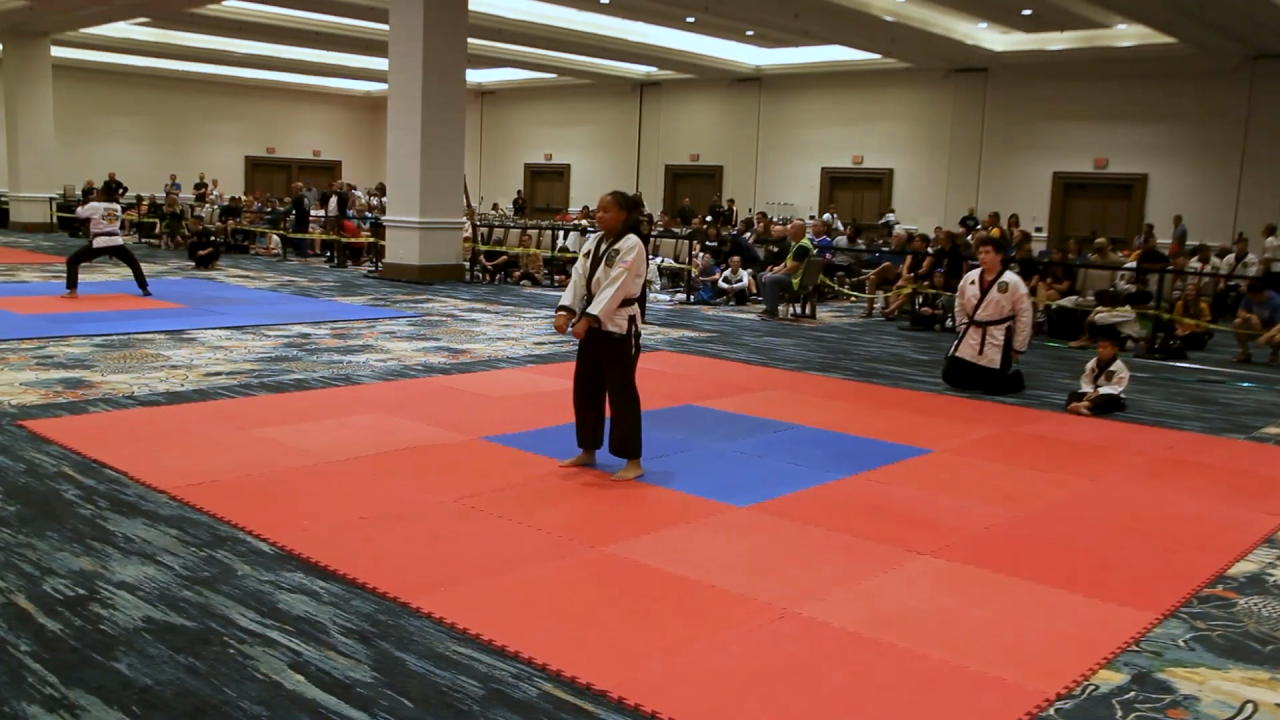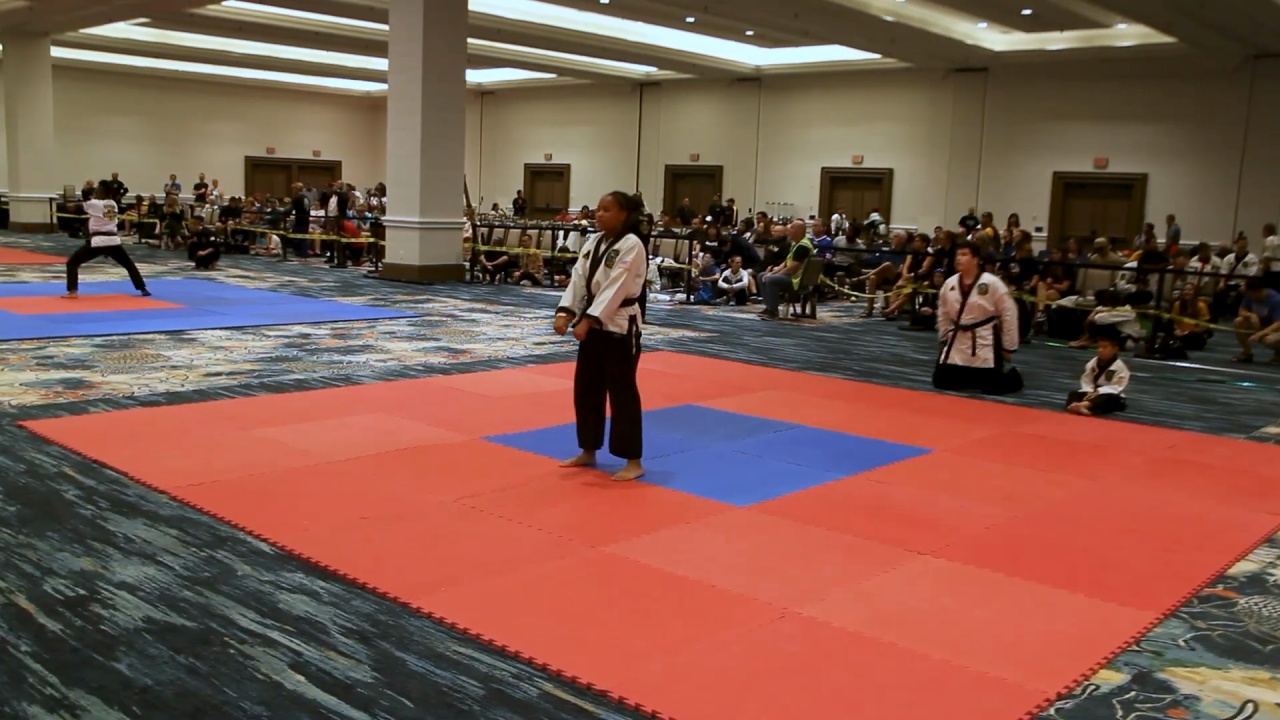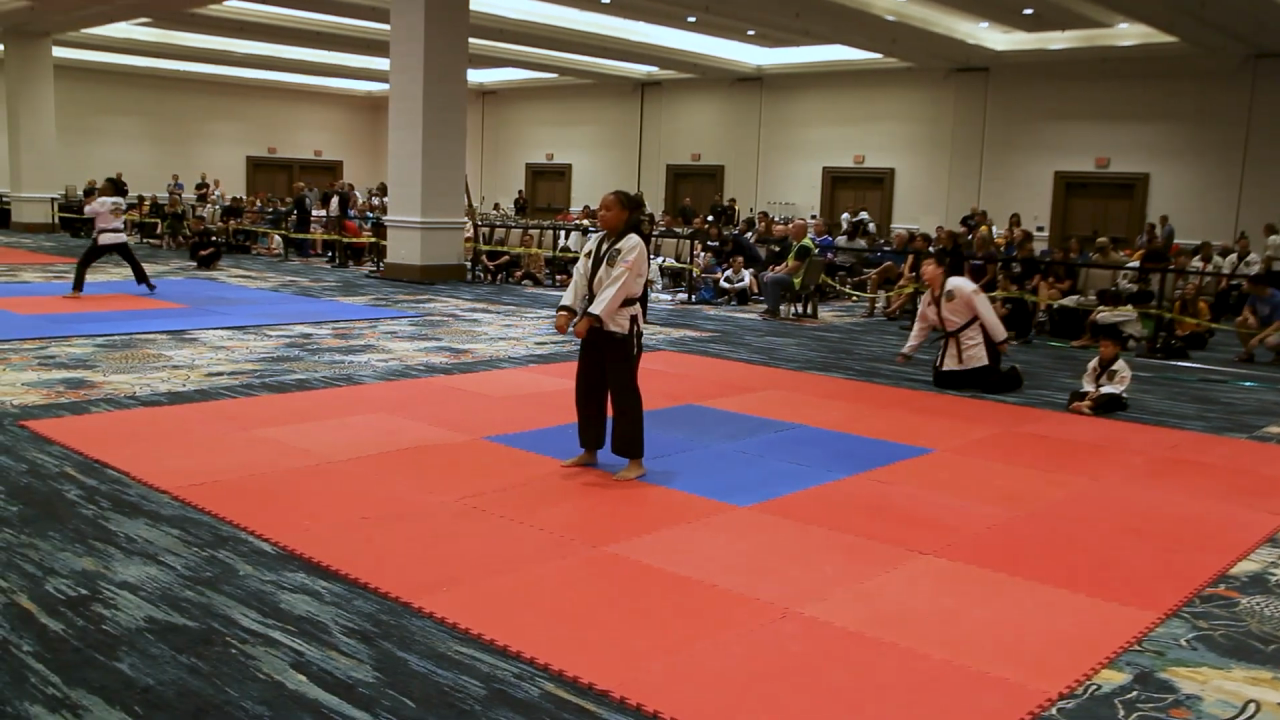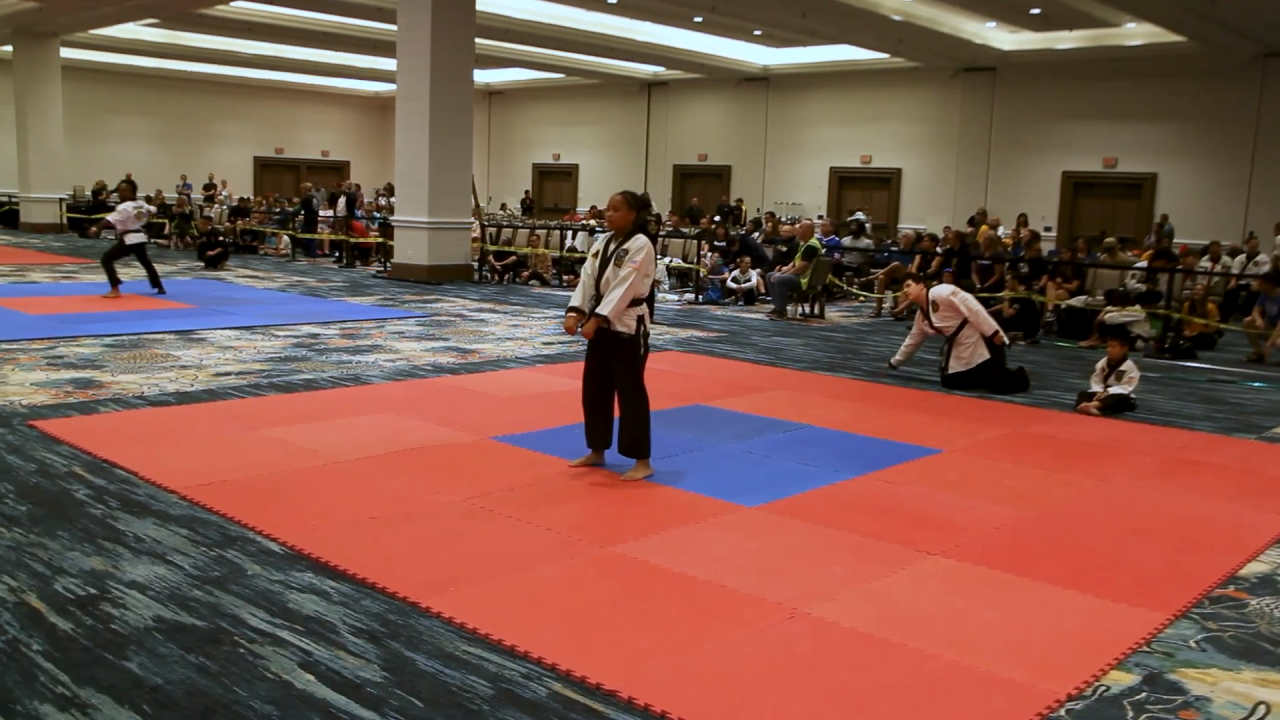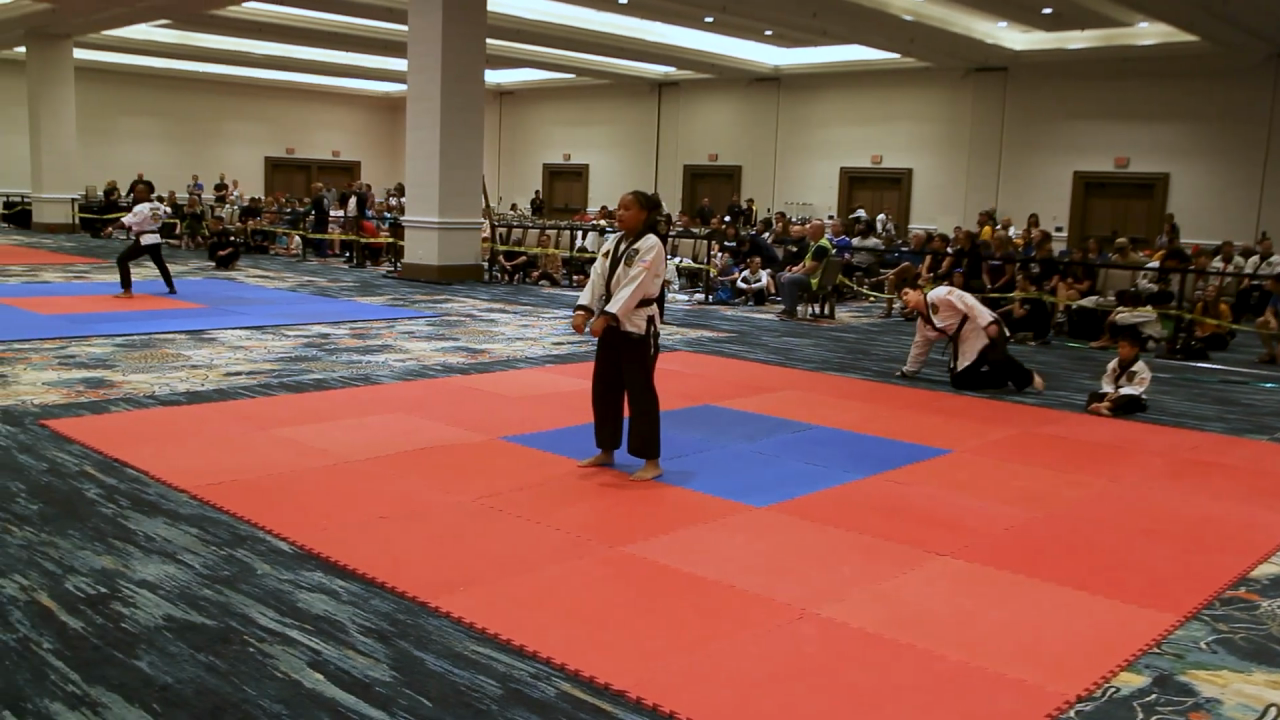
dt=0.2s
person 1, frame 1
left shoulder: (632, 245)
right shoulder: (593, 242)
left elbow: (615, 287)
right elbow: (579, 278)
left wrist: (587, 319)
right wrist: (565, 311)
left hip: (620, 325)
right hip: (593, 322)
left knee: (622, 392)
right knee: (585, 389)
left ankle: (633, 461)
right ankle: (588, 451)
person 1, frame 2
left shoulder: (632, 245)
right shoulder: (593, 242)
left elbow: (615, 287)
right elbow: (578, 279)
left wrist: (588, 320)
right wrist: (565, 312)
left hip: (620, 325)
right hip: (593, 322)
left knee: (623, 392)
right knee: (586, 389)
left ankle: (634, 461)
right ankle: (589, 451)
person 1, frame 3
left shoulder: (633, 245)
right shoulder: (595, 242)
left elbow: (616, 287)
right elbow: (580, 278)
left wrist: (588, 318)
right wrist: (566, 311)
left hip: (622, 324)
right hip: (595, 322)
left knee: (624, 392)
right knee: (588, 389)
left ankle: (635, 461)
right ankle: (590, 451)
person 1, frame 4
left shoulder: (640, 245)
right shoulder: (603, 242)
left elbow: (624, 287)
right elbow: (587, 278)
left wrist: (595, 319)
right wrist: (575, 312)
left hip: (628, 325)
right hip: (601, 322)
left knee: (631, 392)
right knee: (594, 389)
left ankle: (642, 462)
right ankle: (597, 452)
person 1, frame 5
left shoulder: (651, 245)
right shoulder: (613, 242)
left elbow: (634, 286)
right elbow: (597, 278)
left wrist: (604, 317)
right wrist: (583, 311)
left hip: (639, 325)
right hip: (612, 323)
left knee: (641, 392)
right knee: (604, 389)
left ankle: (652, 462)
right ankle: (607, 451)
